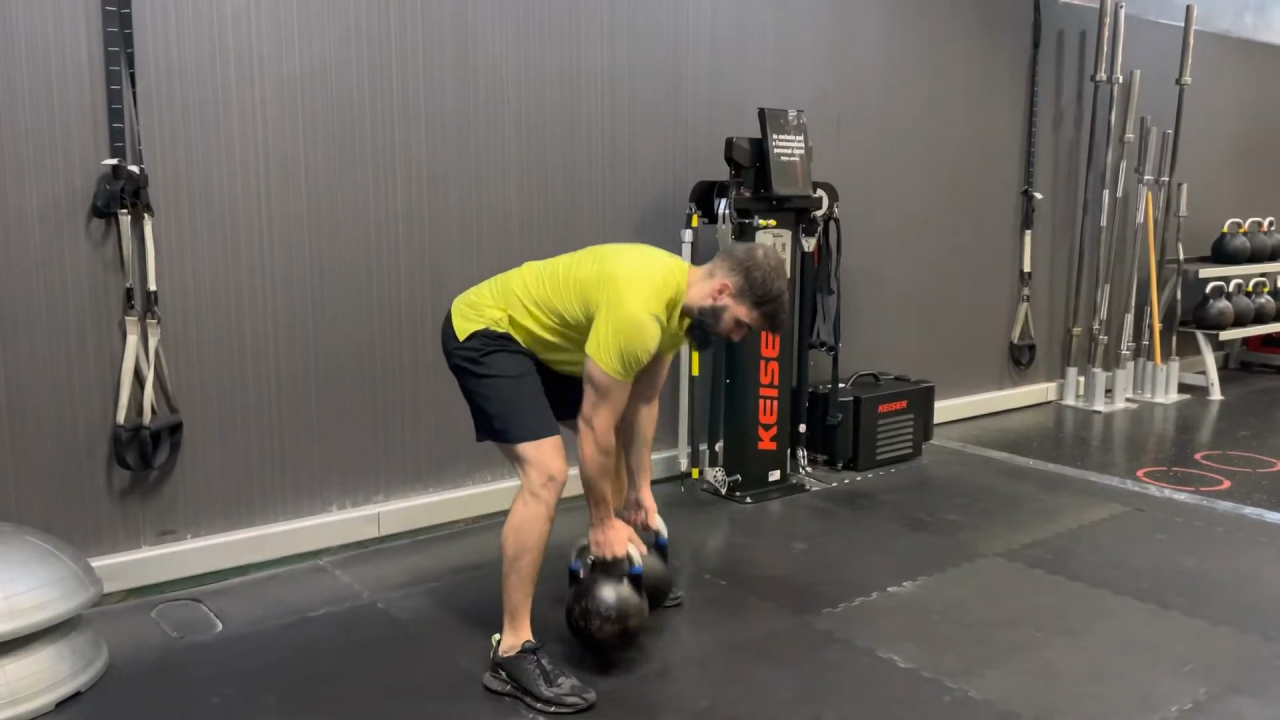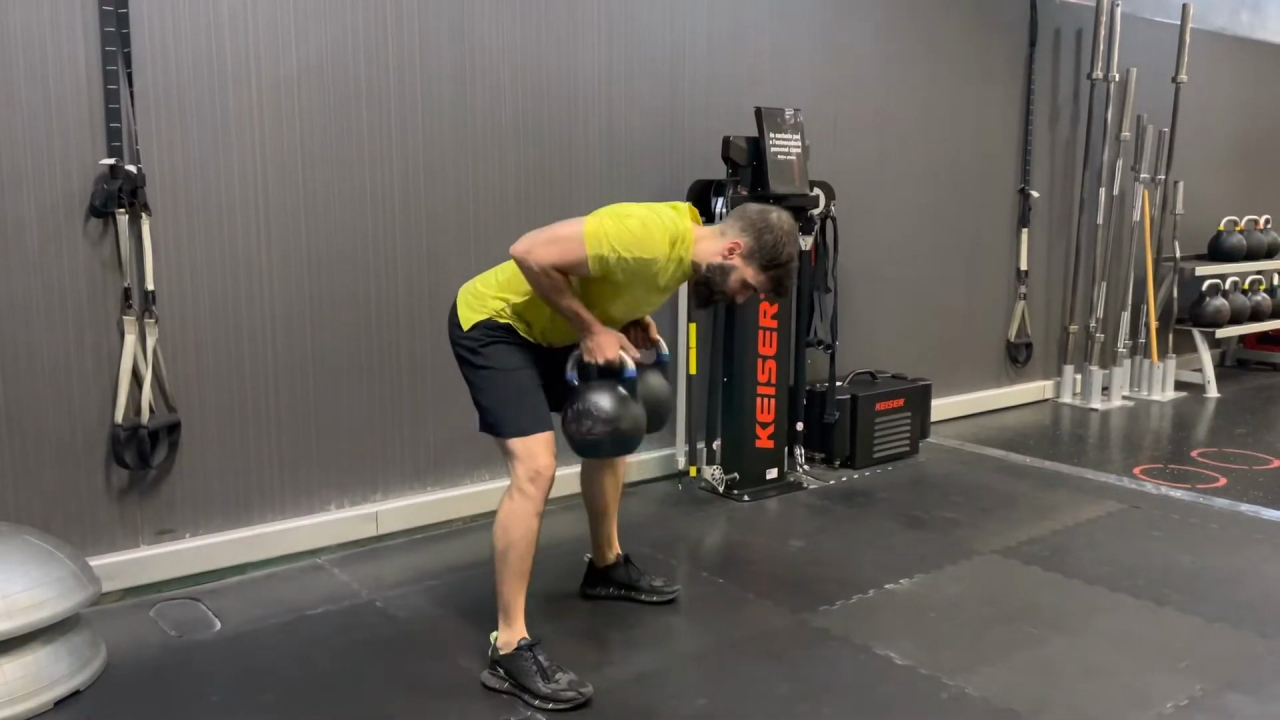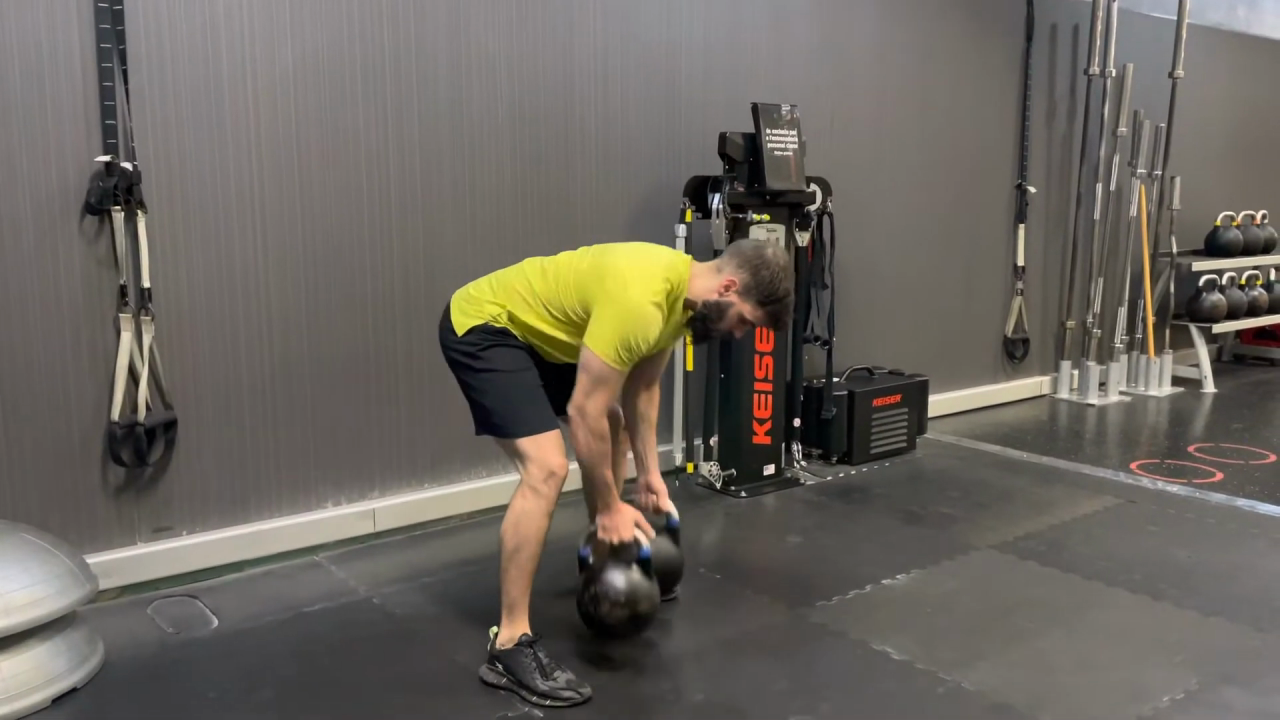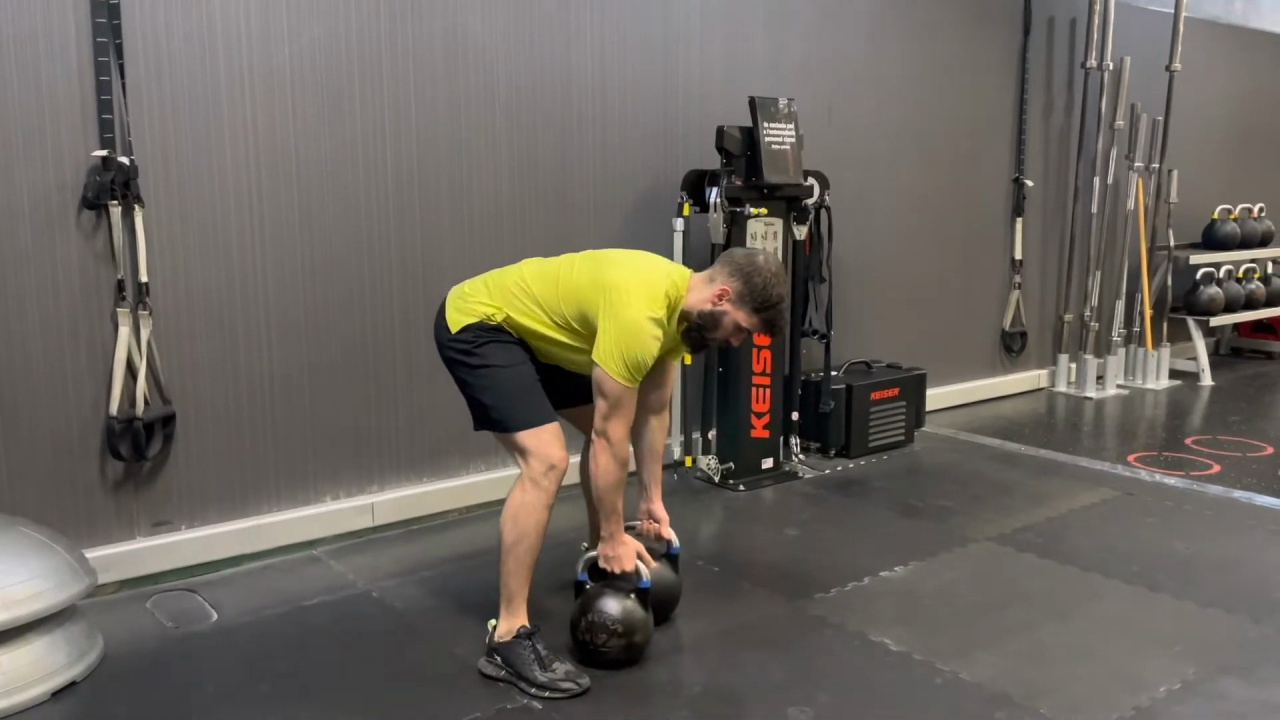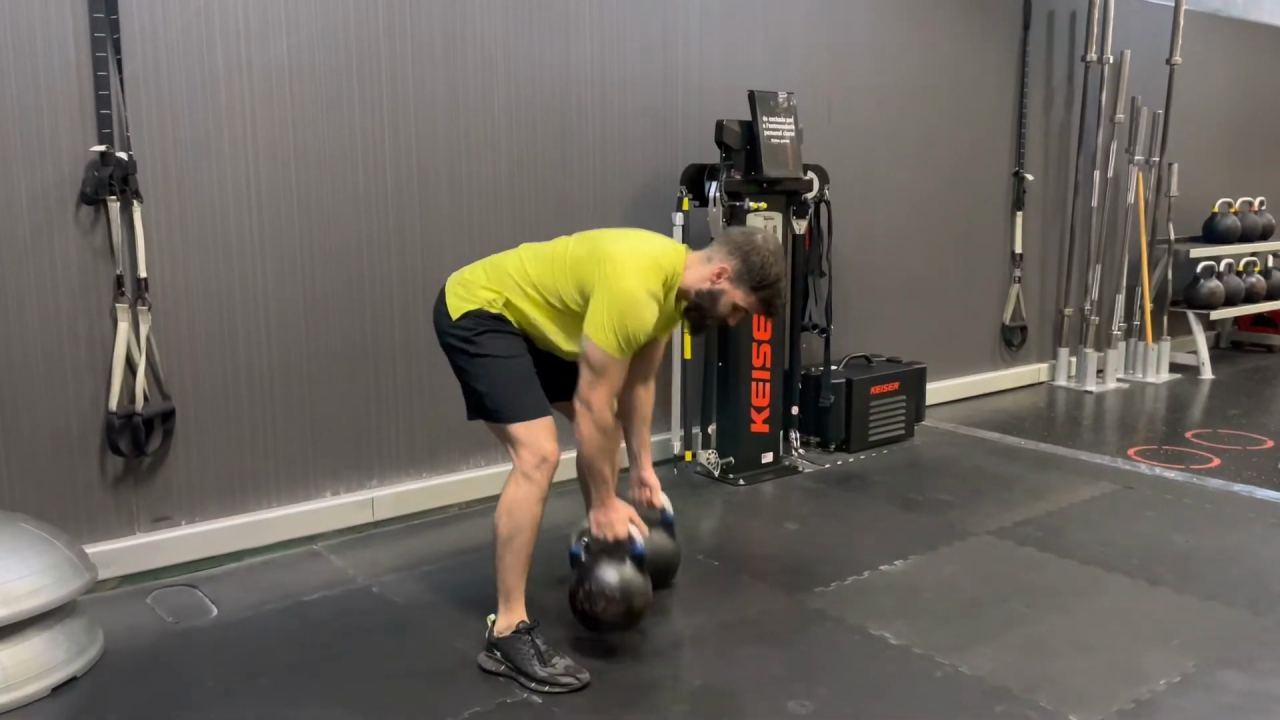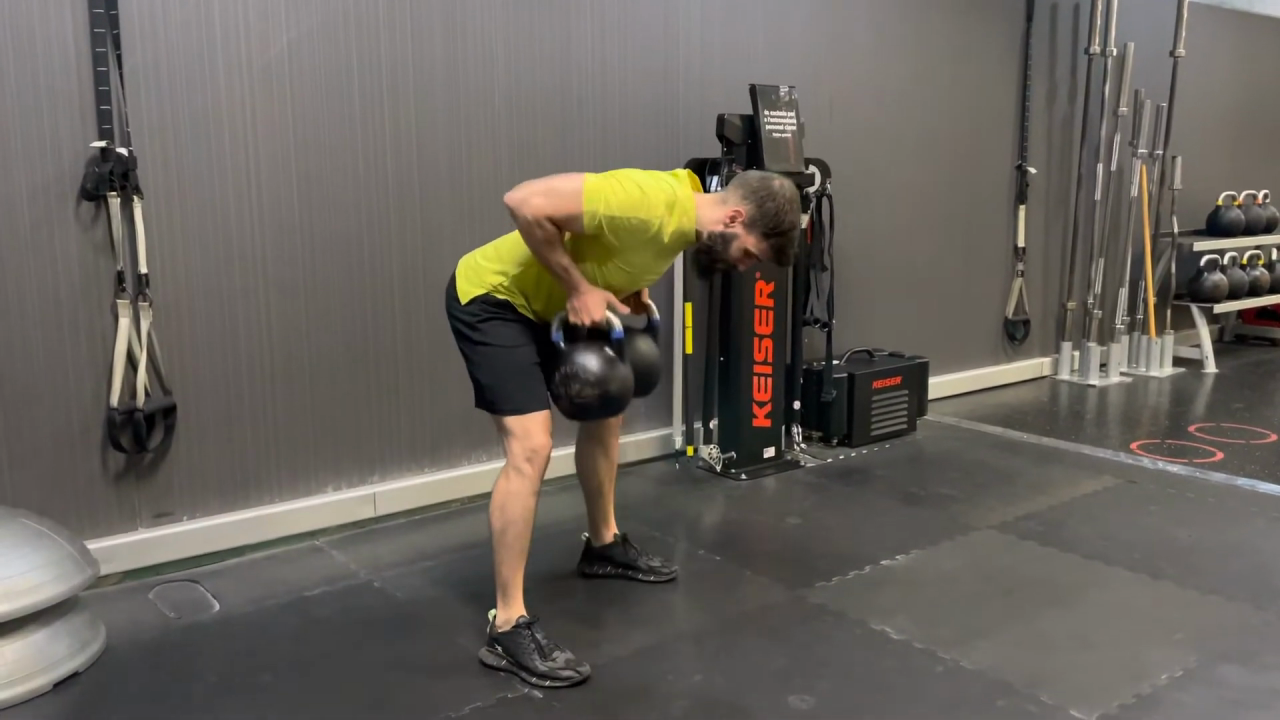
dt=0.4s
person 1, frame 1
left shoulder: (679, 295)
right shoulder: (640, 309)
left elbow: (645, 400)
right elbow: (594, 430)
left wrist: (640, 488)
right wrist: (605, 523)
left hip: (538, 337)
right hip: (487, 332)
left knee: (618, 456)
right knee: (547, 474)
right ankle: (512, 653)
person 1, frame 2
left shoulder: (688, 240)
right shoulder: (646, 237)
right elbow: (530, 252)
left wrist: (637, 321)
right wrist: (595, 332)
left hip: (546, 323)
right hip: (493, 320)
right knee: (536, 469)
left ankle: (606, 565)
right ankle: (510, 650)
person 1, frame 3
left shoulder: (683, 289)
right shoulder: (639, 302)
left elbow: (644, 385)
right elbow: (584, 412)
left wrist: (649, 472)
right wrist: (608, 507)
left hip: (533, 327)
right hip: (482, 326)
left knee: (614, 434)
right knee: (546, 468)
right ankle: (509, 646)
person 1, frame 4
left shoulder: (680, 303)
right shoulder: (639, 316)
left elbow: (653, 411)
right elbow: (609, 438)
left wrist: (652, 499)
right wrist: (613, 537)
left hip: (529, 325)
right hip: (476, 323)
left knee: (608, 422)
right knee: (547, 461)
left ankle: (599, 561)
right ankle: (508, 639)
person 1, frame 5
left shoulder: (675, 279)
right shoulder: (635, 291)
left elbow: (641, 380)
right elbow: (593, 398)
left wrist: (643, 466)
right wrist: (603, 502)
left hip: (527, 316)
right hip: (479, 312)
left knee: (609, 423)
right knee: (538, 454)
right ankle: (507, 633)
person 1, frame 6
left shoulder: (687, 210)
right shoulder: (647, 203)
right elbow: (525, 202)
left wrist: (631, 287)
right wrist: (577, 288)
left hip: (542, 300)
right hip: (491, 296)
left knee: (604, 411)
right knee: (531, 447)
left ankle: (603, 544)
right ankle: (508, 626)
